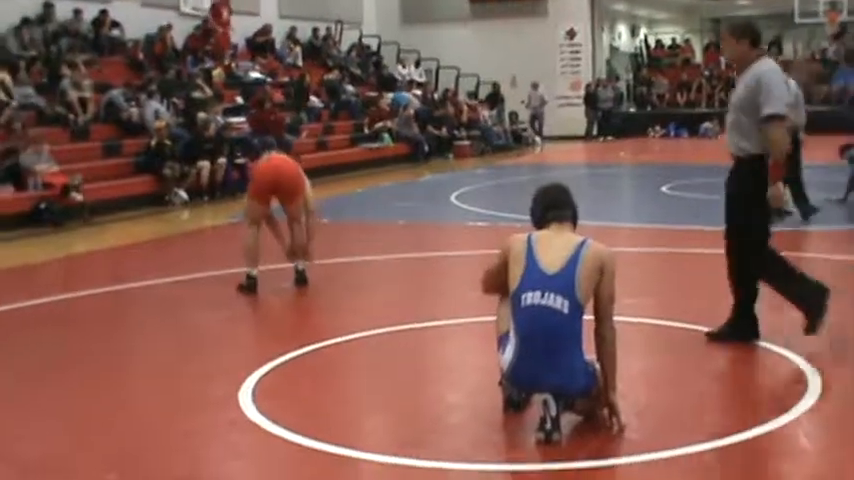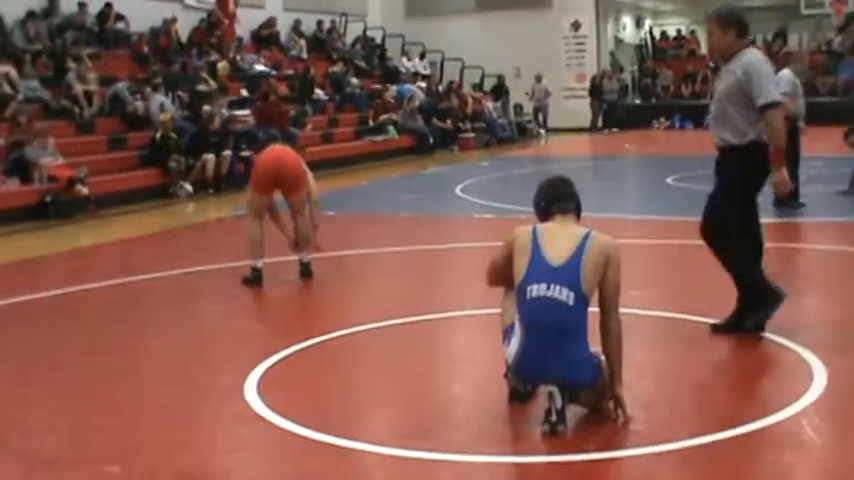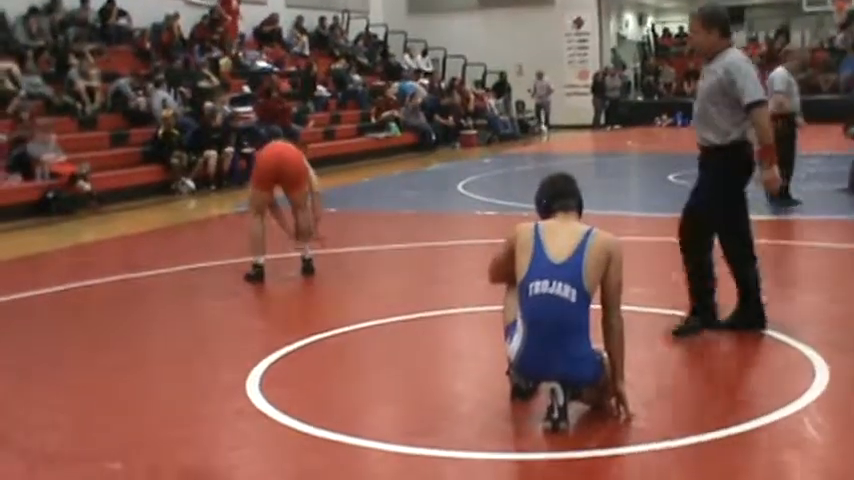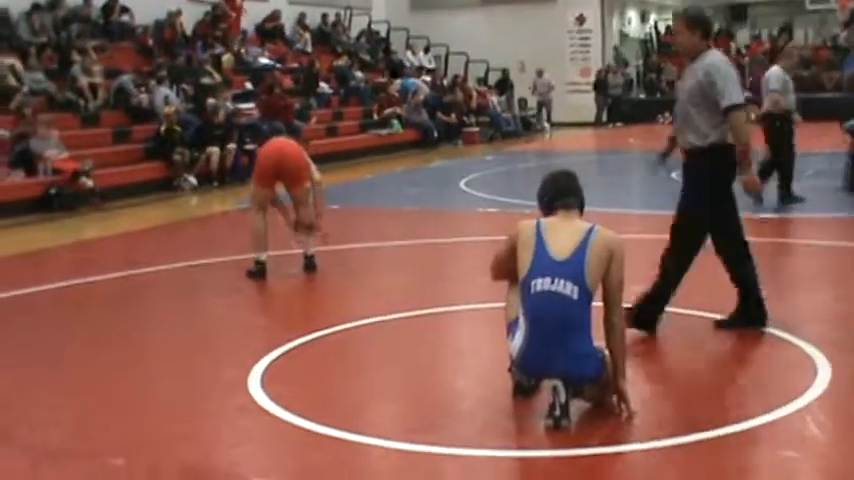
dt=0.1s
person 1, frame 1
left shoulder: (765, 75)
right shoulder: (749, 75)
left elbow: (778, 129)
left wrist: (775, 180)
left hip: (760, 172)
right hip: (746, 169)
left knee: (751, 250)
right knee: (739, 248)
left ankle: (810, 295)
right ankle: (742, 321)
person 1, frame 2
left shoulder: (753, 64)
right shoulder: (732, 65)
left elbow: (774, 115)
left wrist: (778, 166)
left hip: (744, 160)
right hip: (733, 158)
left knee: (716, 231)
right knee: (743, 238)
left ankle: (763, 295)
right ankle: (750, 308)
person 1, frame 3
left shoulder: (735, 64)
right shoulder: (715, 65)
left elbow: (759, 113)
left wrist: (768, 163)
right wrist: (708, 155)
left hip: (728, 159)
right hip: (716, 157)
left knee: (693, 231)
right knee: (735, 237)
left ankle: (704, 310)
right ankle: (750, 311)
person 1, frame 4
left shoulder: (716, 67)
right shoulder: (696, 66)
left elbow: (737, 117)
left wrist: (746, 167)
right wrist: (675, 139)
left hip: (708, 162)
right hip: (701, 162)
left knee: (683, 238)
right knee: (728, 238)
left ankle: (649, 312)
right ankle: (750, 307)
person 2, frame 1
left shoulder: (515, 245)
right shoulder: (599, 255)
left elbow: (488, 286)
right elbow: (605, 329)
right wrist: (610, 391)
left hip: (519, 370)
right hip: (569, 378)
right knee: (598, 391)
left ankle: (513, 388)
right ankle: (562, 401)
person 2, frame 2
left shoulder: (520, 237)
right shoulder: (604, 247)
left elbow: (493, 279)
right elbow: (610, 321)
right wrist: (616, 383)
left hip: (524, 363)
right hip: (574, 371)
right knee: (602, 385)
left ankle: (519, 381)
right ankle: (568, 393)
person 2, frame 3
left shoulder: (522, 234)
right shoulder: (606, 244)
left elbow: (495, 276)
right elbow: (612, 318)
right wrist: (618, 380)
left hip: (526, 359)
right hip: (576, 367)
right knee: (606, 379)
left ankle: (521, 379)
right ankle: (569, 391)
person 2, frame 4
left shoulder: (524, 231)
right shoulder: (608, 242)
left elbow: (497, 273)
right elbow: (614, 316)
right wrist: (620, 378)
left hip: (528, 357)
right hip: (578, 364)
right knee: (607, 378)
left ankle: (523, 375)
right ankle: (571, 388)
person 3, frame 1
left shoulder: (791, 84)
right shoulder: (790, 85)
right elbow: (788, 113)
left wrist: (798, 130)
right wrist: (798, 131)
left hip: (790, 134)
right hip: (790, 134)
left knee: (790, 171)
right knee: (793, 171)
person 3, frame 2
left shoulder: (790, 76)
right shoulder: (787, 76)
right elbow: (785, 102)
left wrist: (797, 120)
right wrist: (798, 120)
left hip: (790, 122)
right hip: (788, 122)
left knee: (791, 160)
right knee: (791, 160)
left ankle: (788, 198)
right ankle: (787, 198)
person 3, frame 3
left shoulder: (787, 75)
right shoulder: (780, 74)
right elbow: (780, 100)
left wrist: (795, 117)
right wrist: (796, 116)
left hip: (786, 120)
right hip: (781, 121)
left knee: (786, 158)
right knee: (784, 158)
left ankle: (782, 195)
person 3, frame 4
left shoulder: (782, 73)
right shoulder: (776, 73)
right elbow: (776, 98)
left wrist: (791, 114)
right wrist: (792, 114)
left hip: (781, 119)
right hip: (775, 119)
left knee: (786, 156)
right knee: (778, 156)
left ankle: (785, 194)
person 4, frame 1
left shoulder: (262, 163)
right shoulder: (296, 169)
left elbow: (267, 216)
right elbow: (310, 210)
left hip: (264, 173)
right hip: (290, 174)
left knee: (253, 225)
right knee: (296, 222)
left ankle: (251, 279)
right ankle: (300, 272)
person 4, frame 2
right shoulder: (297, 160)
left elbow: (270, 208)
right elbow: (313, 199)
left hip: (265, 166)
right hip: (292, 165)
left knee: (256, 218)
right knee: (300, 215)
right ankle: (305, 265)
person 4, frame 3
right shoulder: (298, 156)
left elbow: (270, 203)
right elbow: (315, 190)
left wrist: (289, 230)
right wrist: (314, 224)
left hip: (266, 160)
right hip: (293, 161)
left knee: (257, 214)
right knee: (301, 210)
left ankle: (258, 268)
right ankle: (307, 262)
person 4, frame 4
left shoulder: (266, 148)
right shoulder: (300, 152)
left elbow: (272, 198)
right elbow: (317, 182)
left wrist: (290, 219)
right wrist: (317, 217)
left hip: (267, 156)
right hip: (294, 156)
left knee: (259, 210)
right knee: (303, 206)
